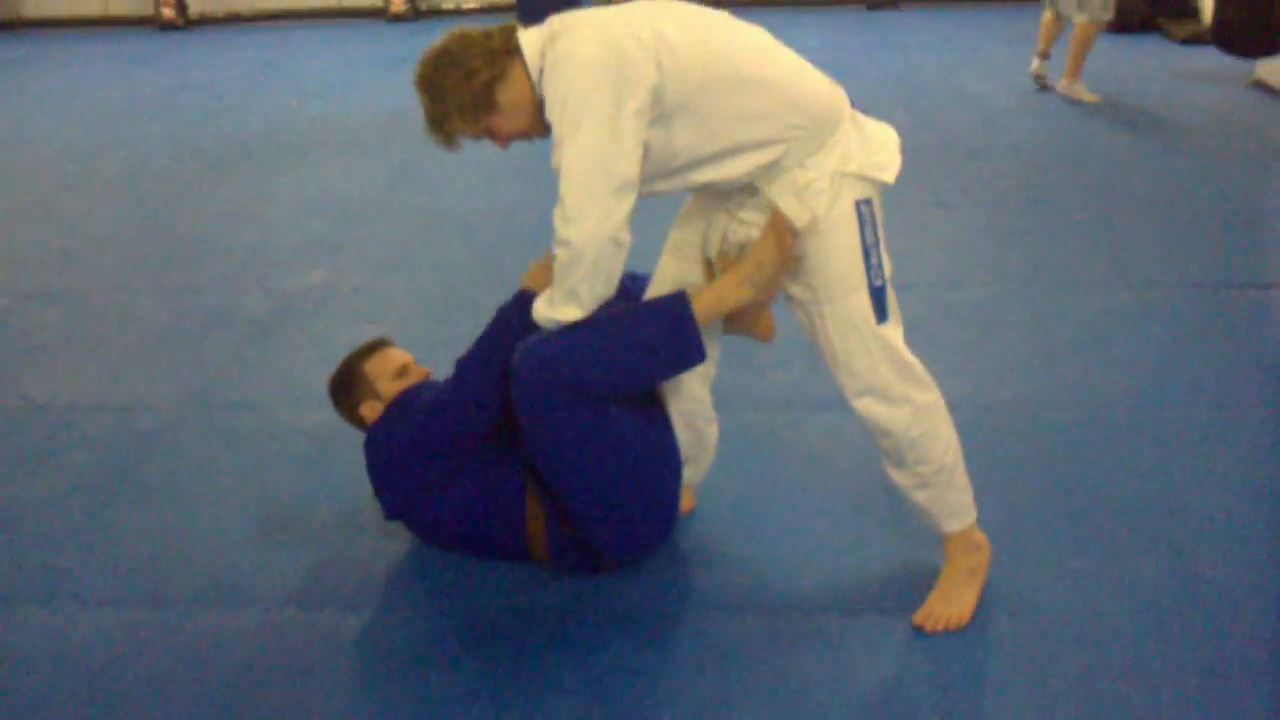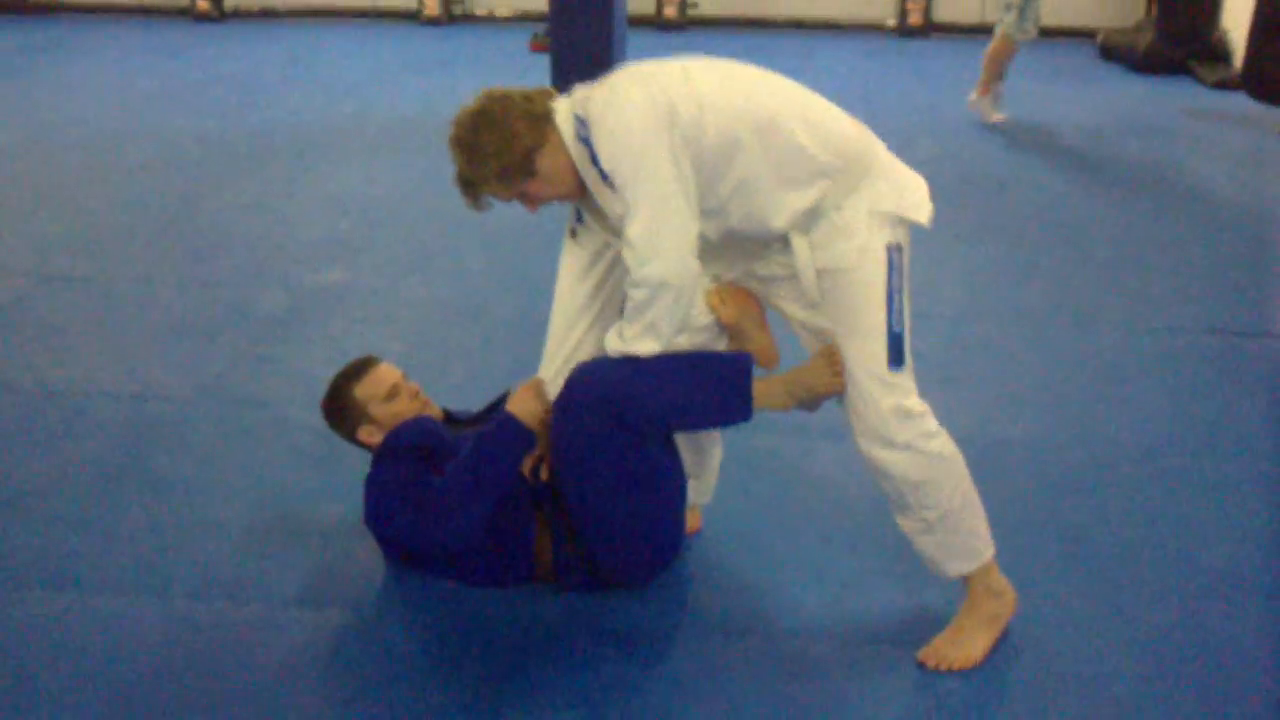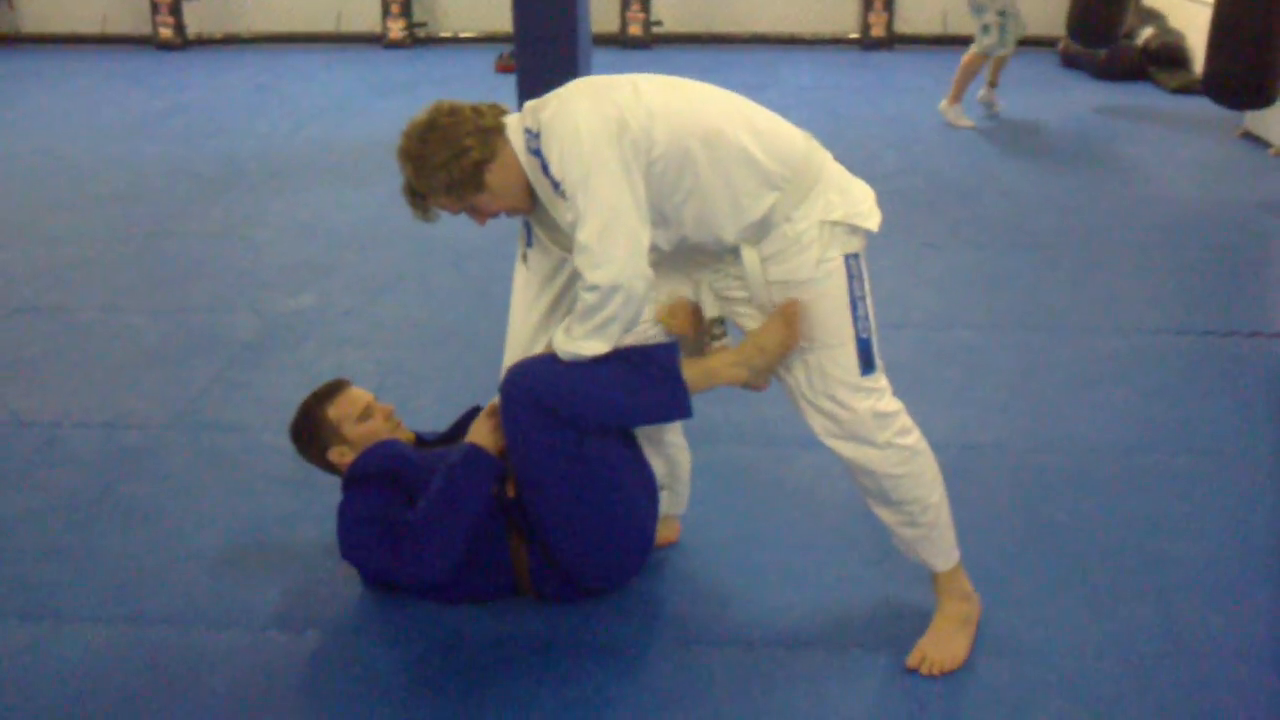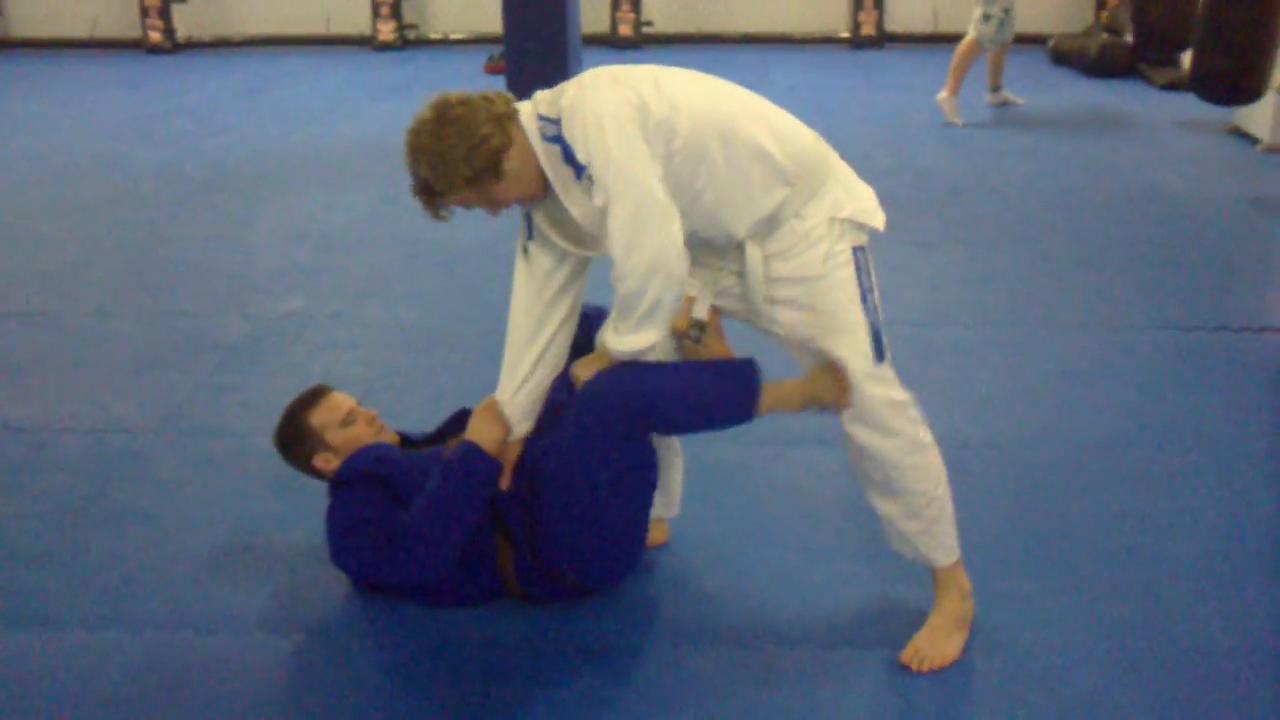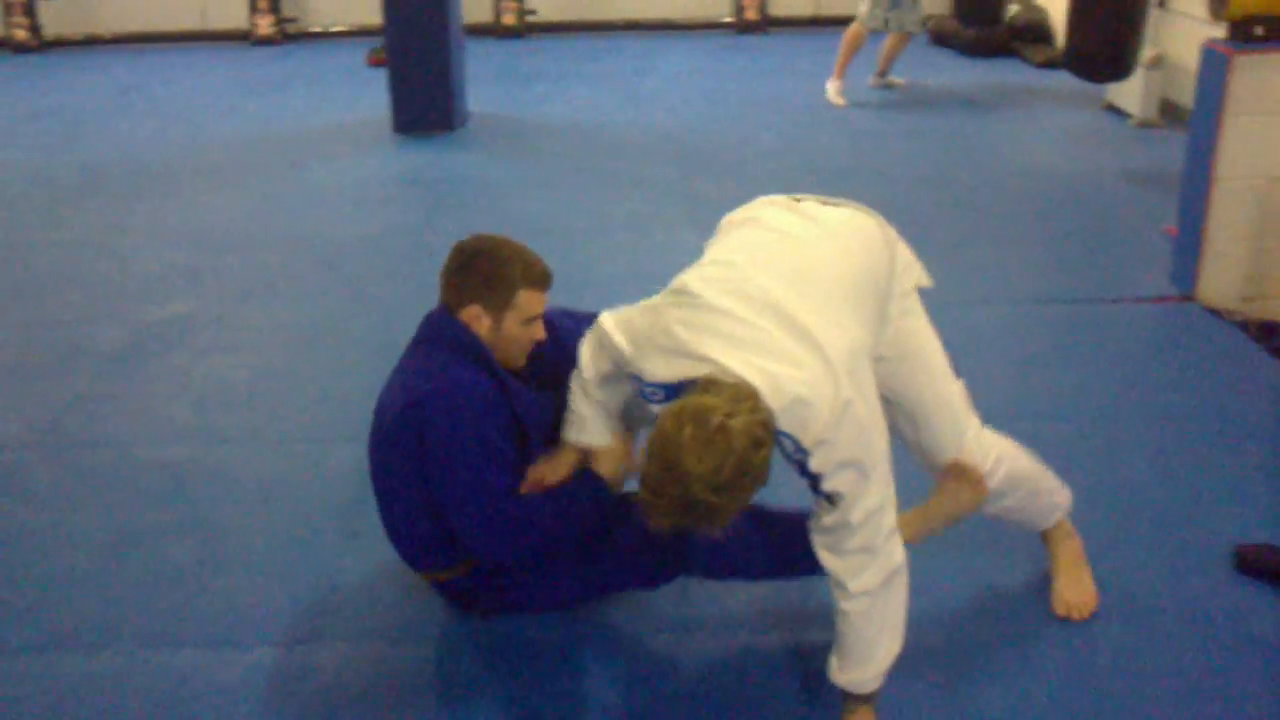
dt=1s
person 1, frame 1
left shoulder: (585, 66)
right shoulder: (567, 57)
left elbow: (593, 233)
right elbow: (592, 207)
left wrist: (551, 330)
right wrist: (561, 329)
left hip: (815, 172)
right hip: (738, 178)
left knee: (873, 373)
left ankle: (964, 543)
right ankle: (672, 485)
person 1, frame 2
left shoulder: (626, 121)
right shoulder: (591, 149)
left elbow: (662, 275)
right elbow: (586, 285)
left wrist: (614, 367)
left hip: (846, 208)
right hip: (759, 219)
left knee: (884, 416)
right knee: (676, 351)
left ankle: (986, 588)
right ankle: (681, 506)
person 1, frame 3
left shoulder: (576, 136)
right shoulder: (538, 159)
left elbow: (616, 283)
right elbow: (541, 292)
left wrist: (558, 364)
left hip: (796, 221)
left knee: (856, 414)
left ankle: (954, 592)
person 1, frame 4
left shoulder: (595, 120)
right shoulder: (543, 168)
left elbow: (653, 262)
right elbow: (541, 302)
left wrist: (611, 357)
right wrist: (506, 429)
left hip: (800, 218)
right hip: (709, 237)
left knee: (868, 399)
right knee: (633, 366)
left ankle: (952, 590)
person 1, frame 5
left shoulder: (831, 418)
right shoulder: (653, 345)
left elbow: (866, 564)
right elbow: (601, 348)
right wrist: (578, 446)
left hip: (866, 255)
left knee: (962, 452)
right knee: (612, 386)
left ankle: (1061, 532)
person 2, frame 1
left shoulder: (444, 432)
right shoulder: (397, 447)
right elbow: (473, 394)
right wrist: (528, 300)
left hip: (637, 474)
right hip: (622, 508)
right knee: (540, 363)
left ankle: (730, 307)
right ankle: (735, 289)
person 2, frame 2
left shoulder: (451, 431)
right shoulder: (391, 494)
right elbow: (451, 522)
right wrist: (513, 427)
left hip: (636, 492)
right hip: (619, 539)
right knee: (593, 387)
left ankle: (739, 340)
right ankle: (787, 388)
person 2, frame 3
left shoulder: (425, 451)
right shoulder: (365, 516)
right elbow: (426, 557)
right wrist: (478, 455)
left hip: (616, 504)
right hip: (598, 541)
right knee: (528, 386)
right ankle: (731, 365)
person 2, frame 4
left shoulder: (405, 454)
right shoulder: (354, 524)
right elbow: (424, 557)
left wrist: (505, 443)
right wrist: (478, 454)
left hip: (549, 483)
right hip: (576, 547)
left knee: (578, 329)
right knee: (614, 395)
left ankle: (695, 346)
right ankle: (799, 391)
person 2, frame 5
left shoulder: (463, 337)
right shoulder: (451, 402)
left elbow: (581, 338)
right elbow: (501, 539)
right wrist: (597, 482)
right hip: (495, 571)
right knee: (690, 530)
